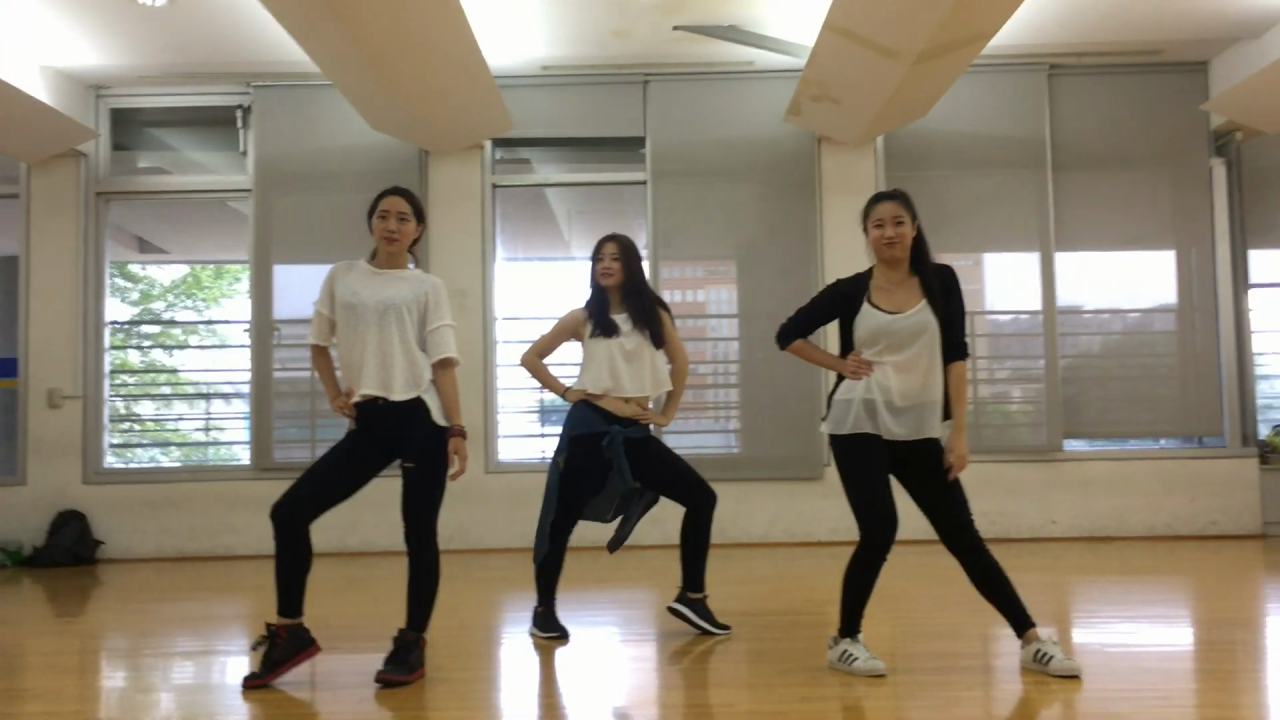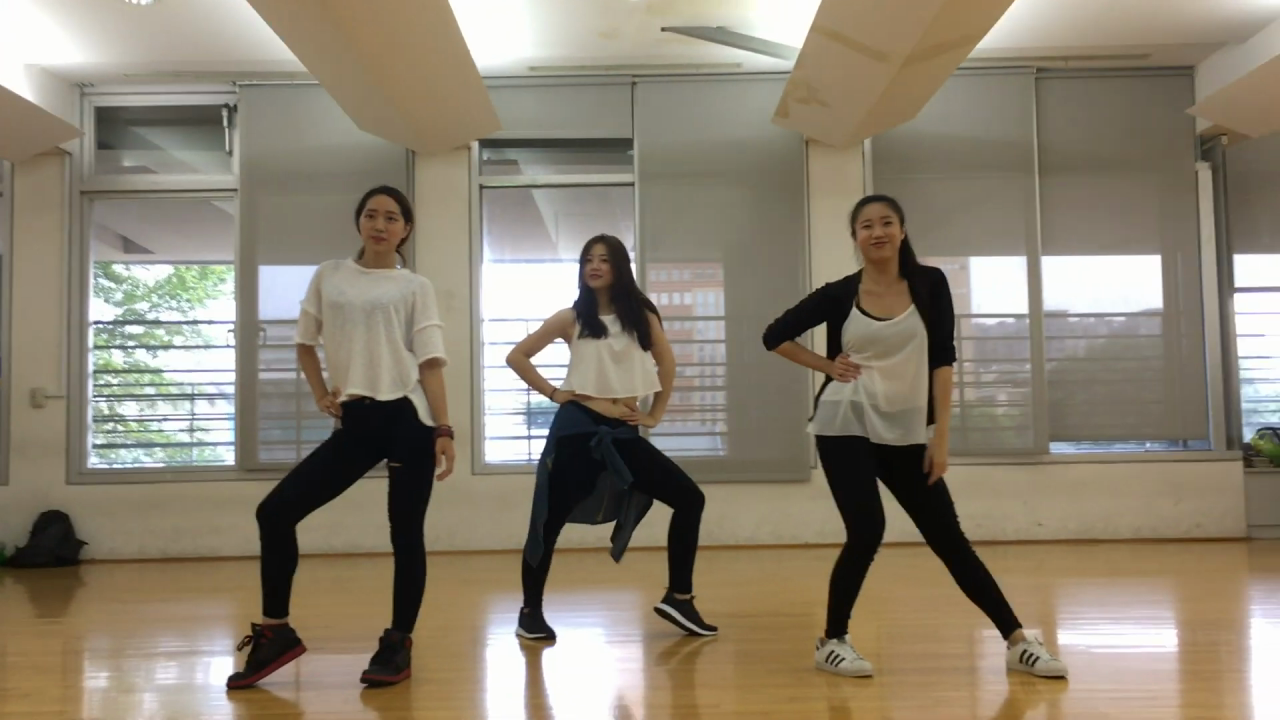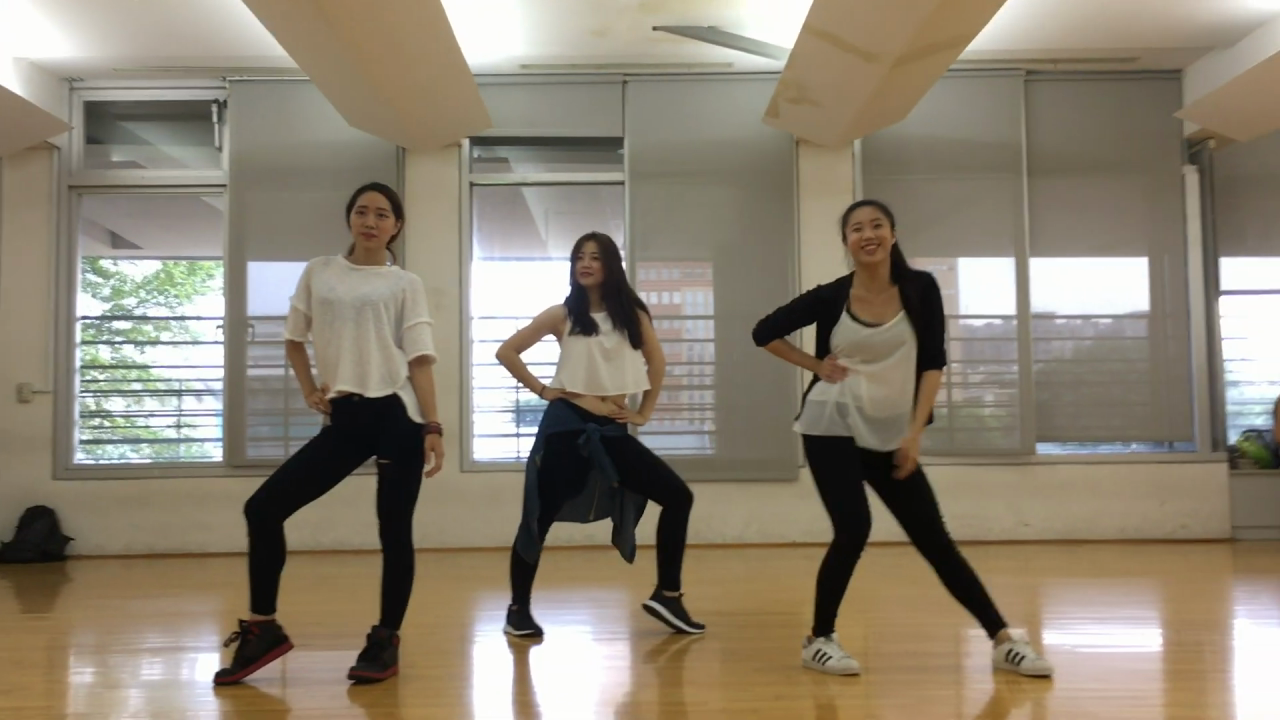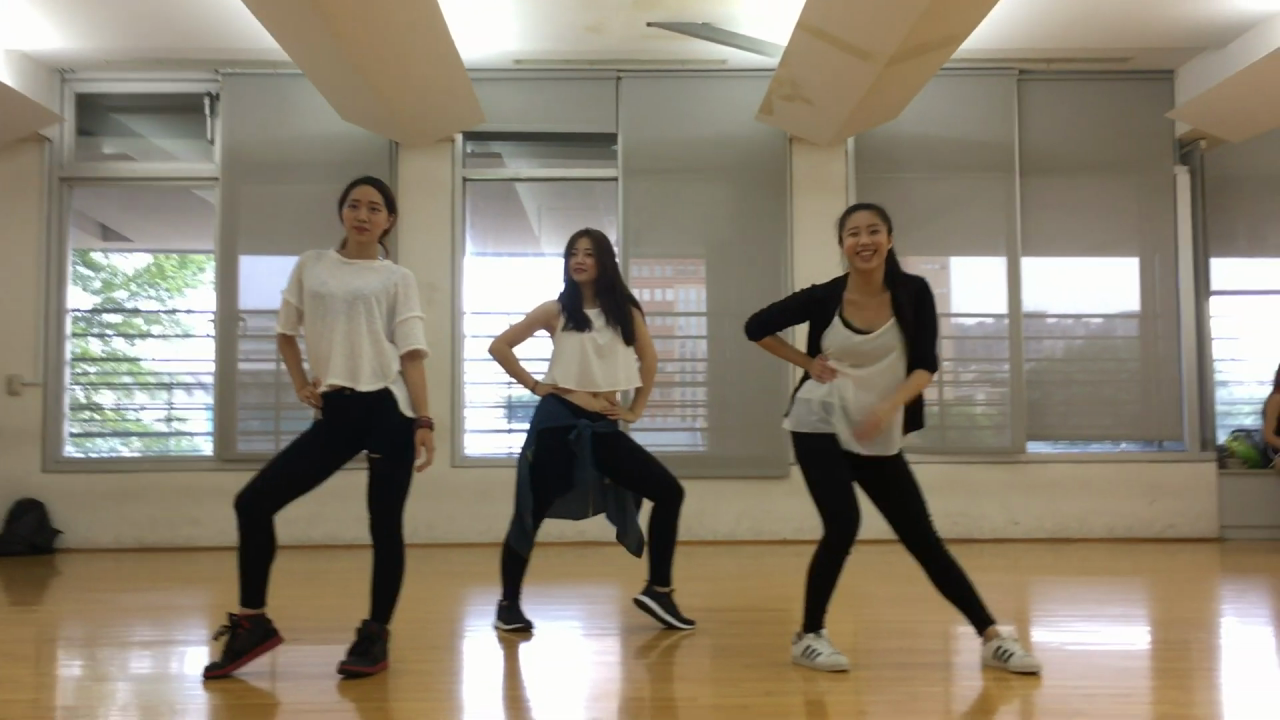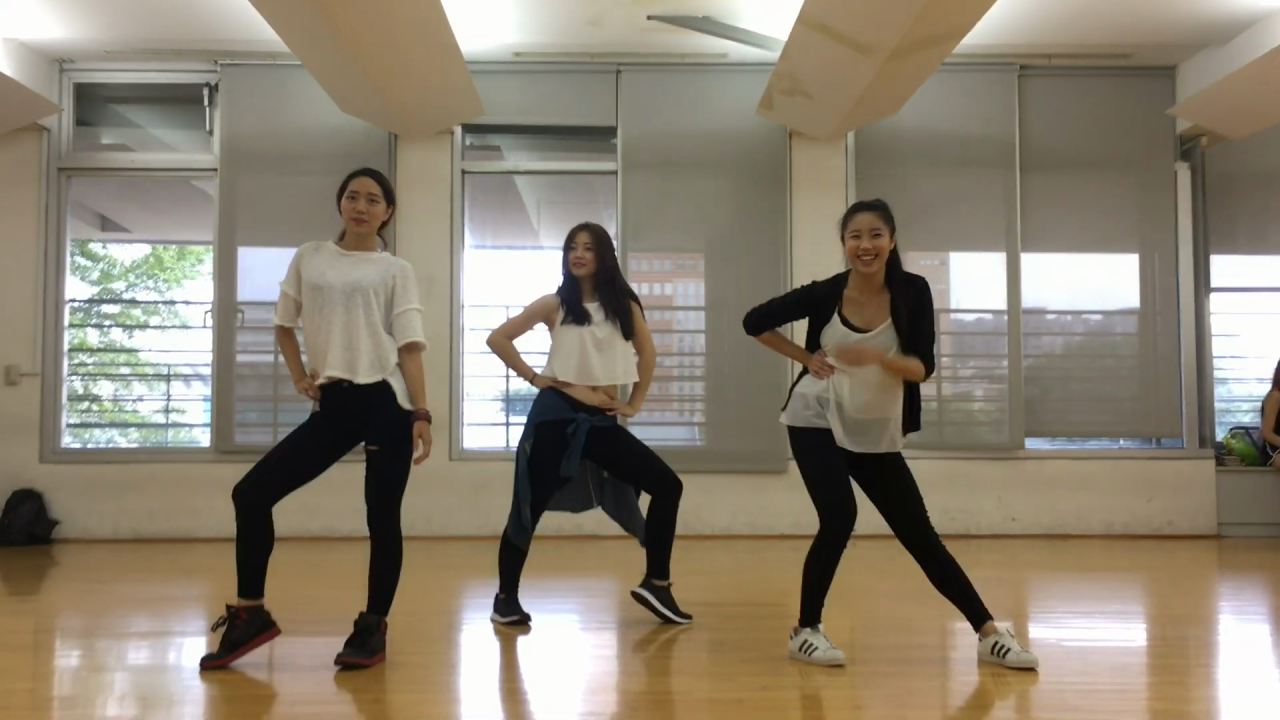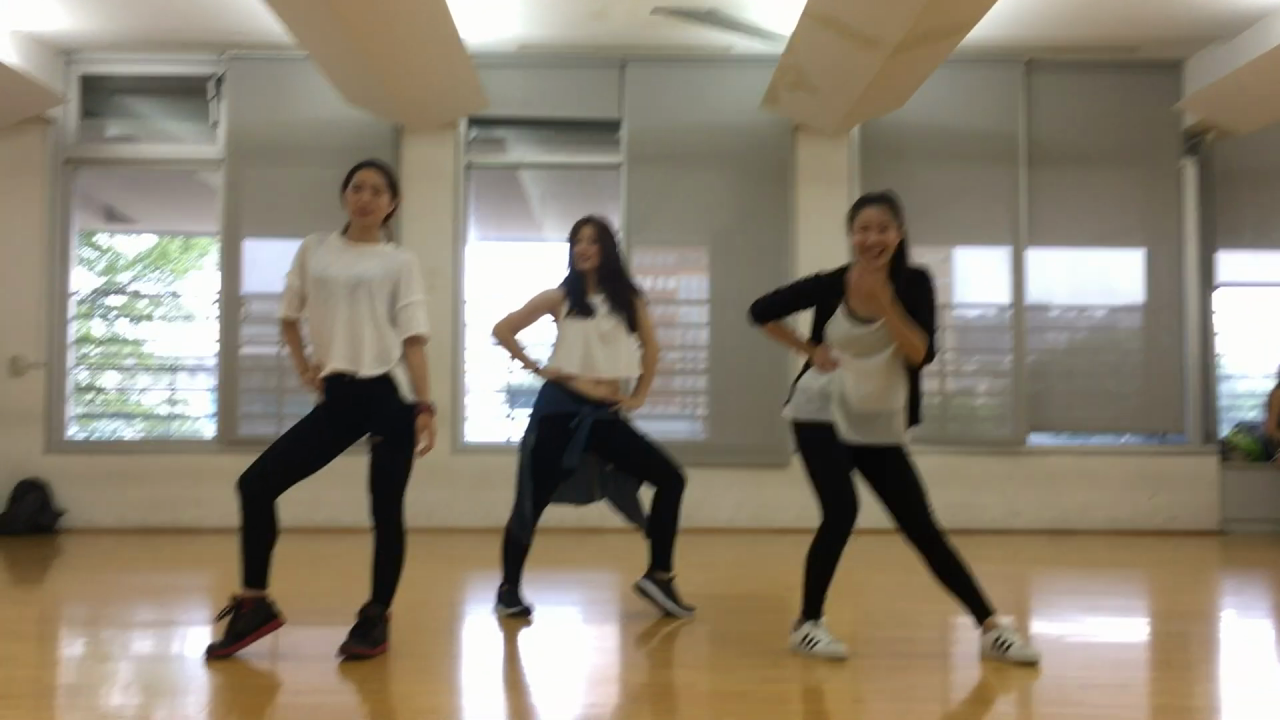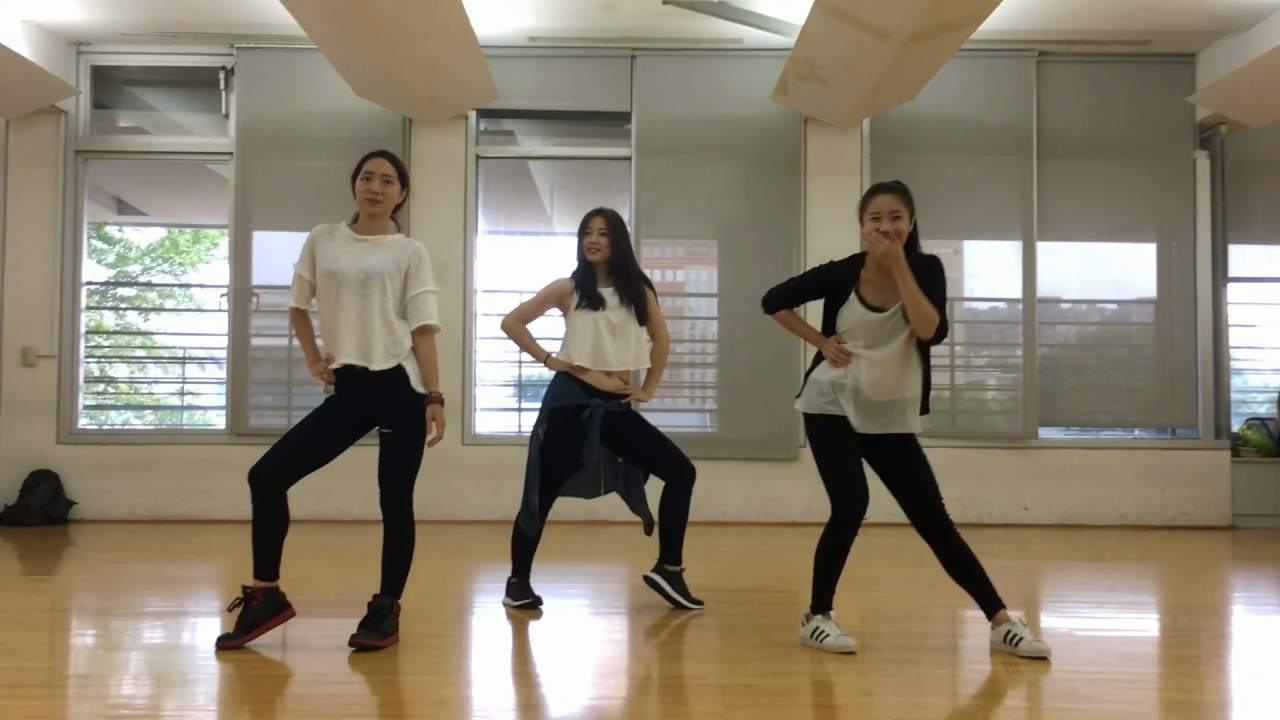
dt=0.1s
person 1, frame 1
left shoulder: (428, 287)
right shoulder: (342, 276)
left elbow: (443, 362)
right elbow: (319, 343)
left wrist: (456, 430)
right wrist: (334, 395)
left hip: (420, 420)
right hip: (367, 423)
left knee: (419, 532)
right knee: (290, 511)
left ankle: (412, 643)
right ankle: (290, 631)
person 1, frame 2
left shoulder: (416, 288)
right shoulder: (328, 276)
left elbow: (430, 362)
right elbow: (305, 342)
left wrist: (444, 429)
right wrist: (321, 396)
left hip: (407, 419)
right hip: (354, 423)
left knee: (405, 531)
right knee: (275, 511)
left ankle: (398, 643)
right ankle: (276, 631)
person 1, frame 3
left shoulder: (406, 284)
right shoulder: (318, 272)
left elbow: (420, 360)
right elbow: (294, 339)
left wrist: (433, 427)
right wrist: (309, 392)
left hip: (397, 416)
right hip: (343, 419)
left knee: (394, 529)
right knee: (264, 507)
left ankle: (385, 640)
right ankle: (263, 628)
person 1, frame 4
left shoulder: (397, 278)
right shoulder: (311, 266)
left elbow: (411, 354)
right elbow: (286, 332)
left wrist: (424, 421)
right wrist: (301, 386)
left hip: (388, 410)
right hip: (335, 413)
left knee: (384, 523)
right knee: (253, 502)
left ankle: (375, 634)
right ankle: (252, 622)
person 1, frame 5
left shoulder: (396, 270)
right shoulder: (309, 258)
left elbow: (409, 347)
right elbow: (284, 324)
left wrist: (421, 413)
right wrist: (299, 378)
left hip: (386, 403)
right hip: (333, 405)
left knee: (382, 516)
right knee: (252, 493)
left ankle: (373, 626)
right ankle: (250, 613)
person 1, frame 6
left shoulder: (400, 262)
right shoulder: (314, 250)
left elbow: (412, 339)
right elbow: (290, 317)
left wrist: (425, 406)
right wrist: (304, 369)
left hip: (389, 395)
right hip: (338, 397)
left knee: (386, 506)
right knee: (256, 484)
left ankle: (376, 617)
right ankle: (254, 604)
person 1, frame 7
left shoulder: (411, 252)
right shoulder: (323, 240)
left elbow: (423, 330)
right elbow: (299, 307)
left wrist: (435, 397)
right wrist: (314, 360)
left hip: (400, 387)
right hip: (348, 389)
left knee: (395, 499)
right knee: (267, 475)
left ankle: (386, 608)
right ankle: (266, 595)
person 2, frame 1
left shoulder: (940, 281)
right shoulder: (850, 291)
left elbow: (956, 355)
right elbow: (788, 335)
left wrist: (959, 431)
right wrist: (839, 364)
left hip: (918, 429)
right hip: (859, 425)
left knee: (963, 535)
right knee: (879, 531)
left ankle: (1032, 641)
right ankle: (845, 641)
person 2, frame 2
left shoulder: (929, 283)
right shoulder: (840, 294)
left elbow: (943, 360)
right elbow: (775, 335)
left wrist: (939, 435)
right wrist: (827, 366)
left hip: (905, 431)
right hip: (845, 427)
left knee: (949, 537)
right knee: (866, 532)
left ankle: (1018, 641)
right ankle: (832, 642)
person 2, frame 3
left shoulder: (920, 288)
right shoulder: (830, 296)
left elbow: (933, 364)
right elbow: (765, 332)
left wrist: (914, 431)
right wrist: (815, 366)
left hip: (890, 434)
right hip: (832, 427)
left knee: (933, 537)
right knee: (853, 531)
left ankle: (1003, 640)
right ankle: (819, 640)
person 2, frame 4
left shoulder: (913, 292)
right shoulder: (824, 297)
left elbow: (927, 366)
right elbow: (757, 327)
left wrist: (890, 407)
right wrist: (808, 363)
left hip: (878, 436)
right hip: (819, 425)
left knee: (922, 537)
right knee: (842, 526)
left ankle: (992, 638)
right ankle: (809, 636)
person 2, frame 5
left shoulder: (912, 291)
right shoulder: (824, 294)
left elbow: (922, 366)
right elbow: (755, 321)
left wrist: (878, 358)
right wrist: (806, 359)
left hip: (875, 432)
right hip: (816, 420)
left knee: (919, 533)
right knee: (838, 521)
left ankle: (988, 633)
right ankle: (806, 630)
person 2, frame 6
left shoulder: (914, 283)
right shoulder: (829, 285)
left elbow: (920, 353)
right elbow: (762, 311)
left wrist: (883, 297)
right wrist: (809, 350)
left hip: (879, 425)
right hip: (820, 414)
left knee: (922, 526)
right knee: (841, 513)
left ankle: (991, 628)
right ankle: (807, 623)
person 2, frame 7
left shoulder: (926, 269)
right shoulder: (841, 273)
left elbow: (931, 332)
right elbow: (774, 301)
left wrist: (899, 268)
right wrist: (821, 342)
left hip: (892, 415)
right hip: (833, 407)
left knee: (933, 519)
right knee: (850, 506)
left ankle: (1001, 621)
right ankle: (817, 616)
person 3, frame 1
left shoulder: (654, 313)
right shoulder: (582, 317)
left elbow: (679, 362)
right elbow: (531, 358)
left wrist: (667, 414)
right wrist: (564, 392)
left hip: (636, 431)
right hip: (590, 427)
left knee: (701, 497)
right knee: (564, 518)
left ankle: (692, 597)
right ankle: (544, 611)
person 3, frame 2
left shoulder: (642, 315)
right shoulder: (571, 318)
left elbow: (667, 363)
right elbow: (517, 356)
left wrist: (655, 414)
right wrist: (553, 393)
left hip: (624, 432)
right hip: (578, 428)
left knee: (689, 498)
right knee: (551, 519)
left ankle: (679, 598)
right ankle: (531, 612)
person 3, frame 3
left shoulder: (632, 313)
right shoulder: (562, 315)
left elbow: (656, 362)
right elbow: (506, 352)
left wrist: (644, 412)
right wrist: (542, 390)
left hip: (612, 430)
right hip: (568, 425)
left knee: (678, 496)
right knee: (540, 516)
left ankle: (667, 595)
right ankle: (519, 609)
person 3, frame 4
left shoulder: (625, 311)
right shoulder: (555, 311)
left elbow: (648, 359)
right elbow: (499, 346)
left wrist: (636, 409)
right wrist: (534, 386)
left hip: (604, 426)
right hip: (559, 421)
left knee: (668, 492)
right knee: (531, 512)
left ankle: (658, 591)
right ankle: (509, 604)
person 3, frame 5
left shoulder: (624, 305)
right shoulder: (554, 304)
left elbow: (647, 354)
right elbow: (498, 338)
left wrist: (635, 403)
right wrist: (533, 378)
left hip: (602, 420)
right hip: (557, 414)
left knee: (667, 486)
right knee: (530, 505)
left ankle: (656, 584)
right ankle: (506, 597)
person 3, frame 6
left shoulder: (628, 299)
right shoulder: (559, 297)
left elbow: (650, 348)
right elbow: (503, 330)
left wrist: (638, 396)
right wrist: (538, 368)
left hip: (605, 413)
right hip: (562, 407)
left knee: (670, 479)
right knee: (534, 498)
left ankle: (659, 576)
right ankle: (509, 589)
person 3, frame 7
left shoulder: (638, 291)
right shoulder: (568, 288)
left elbow: (661, 340)
right elbow: (512, 322)
left wrist: (648, 388)
right wrist: (548, 360)
left hip: (616, 406)
right hip: (572, 399)
left knee: (681, 472)
right knee: (544, 490)
left ankle: (669, 569)
right ankle: (518, 581)
